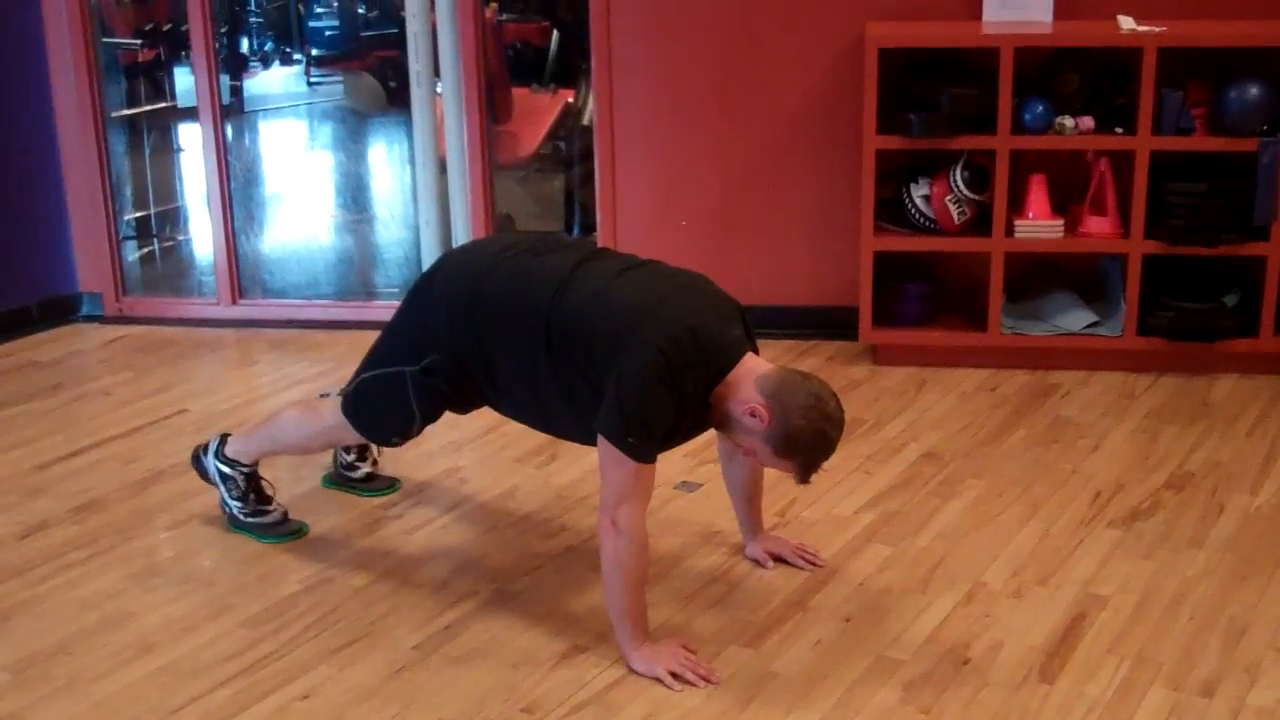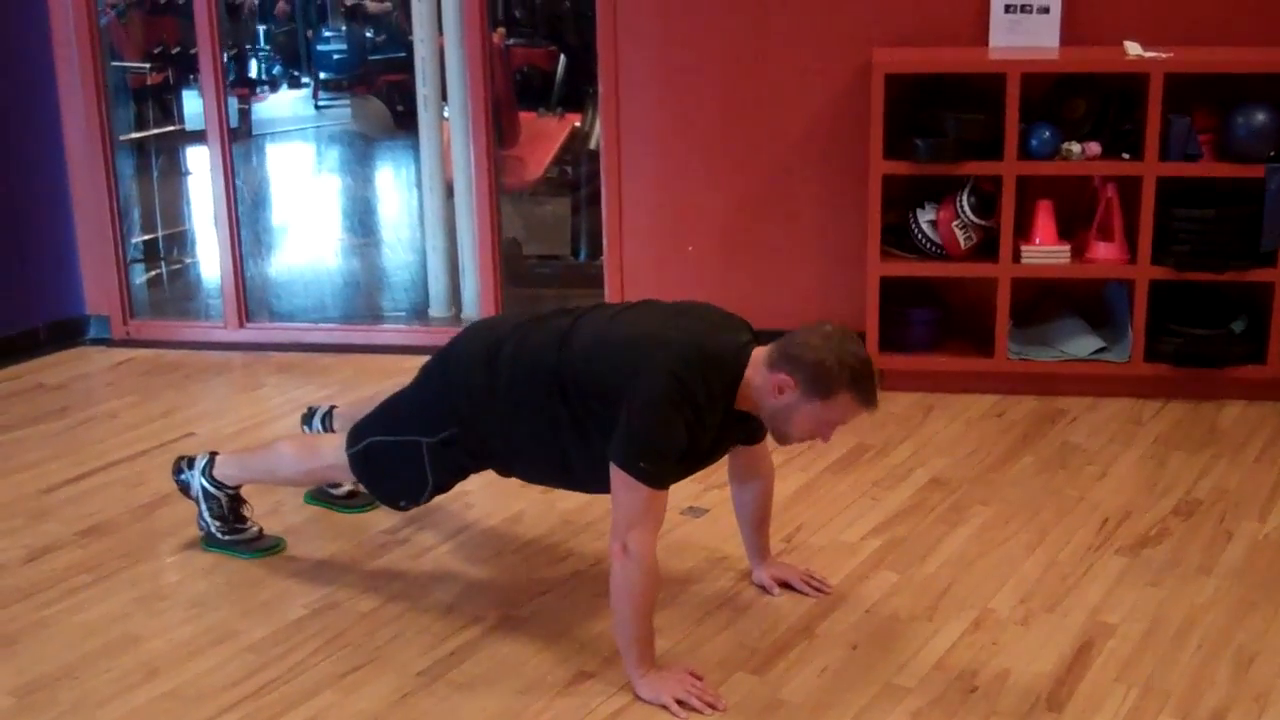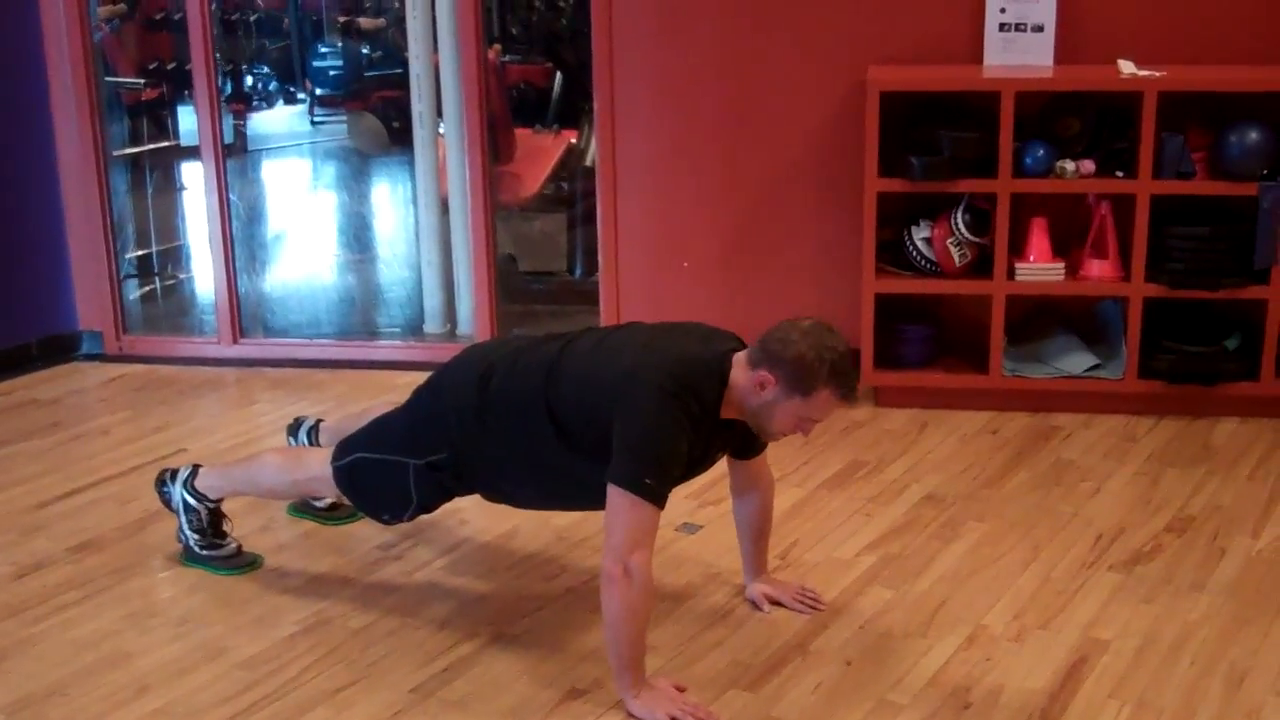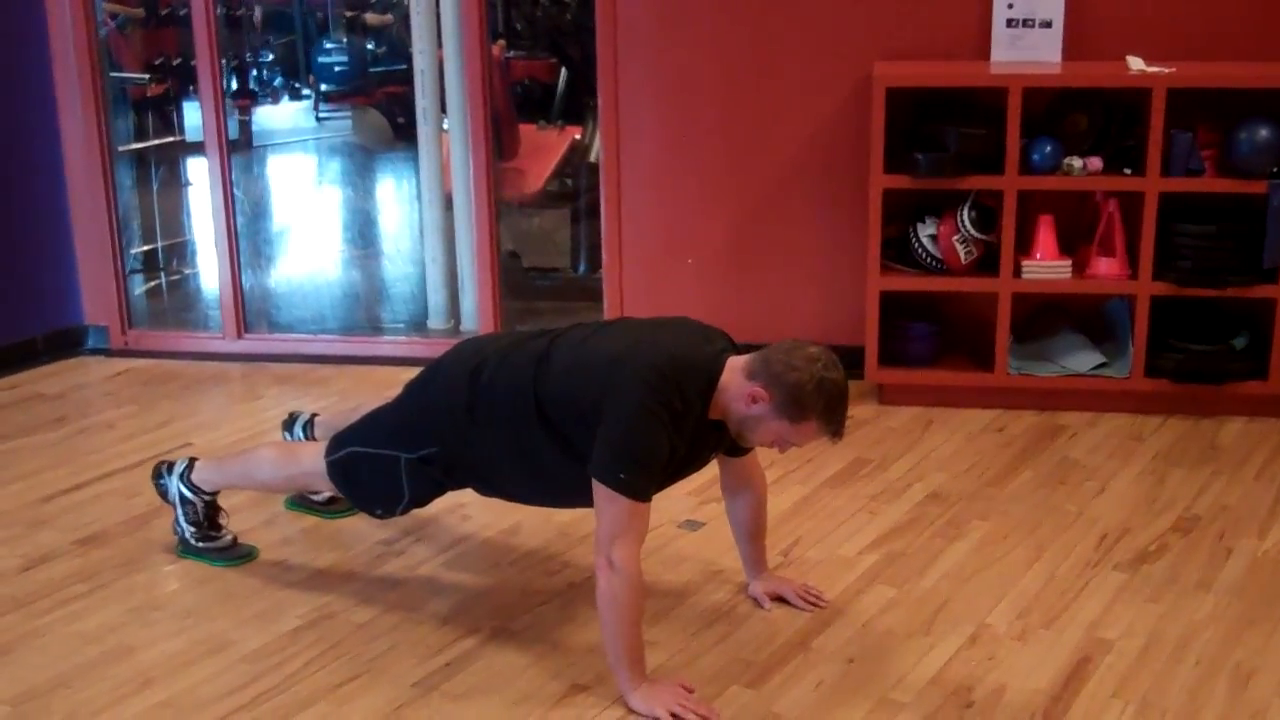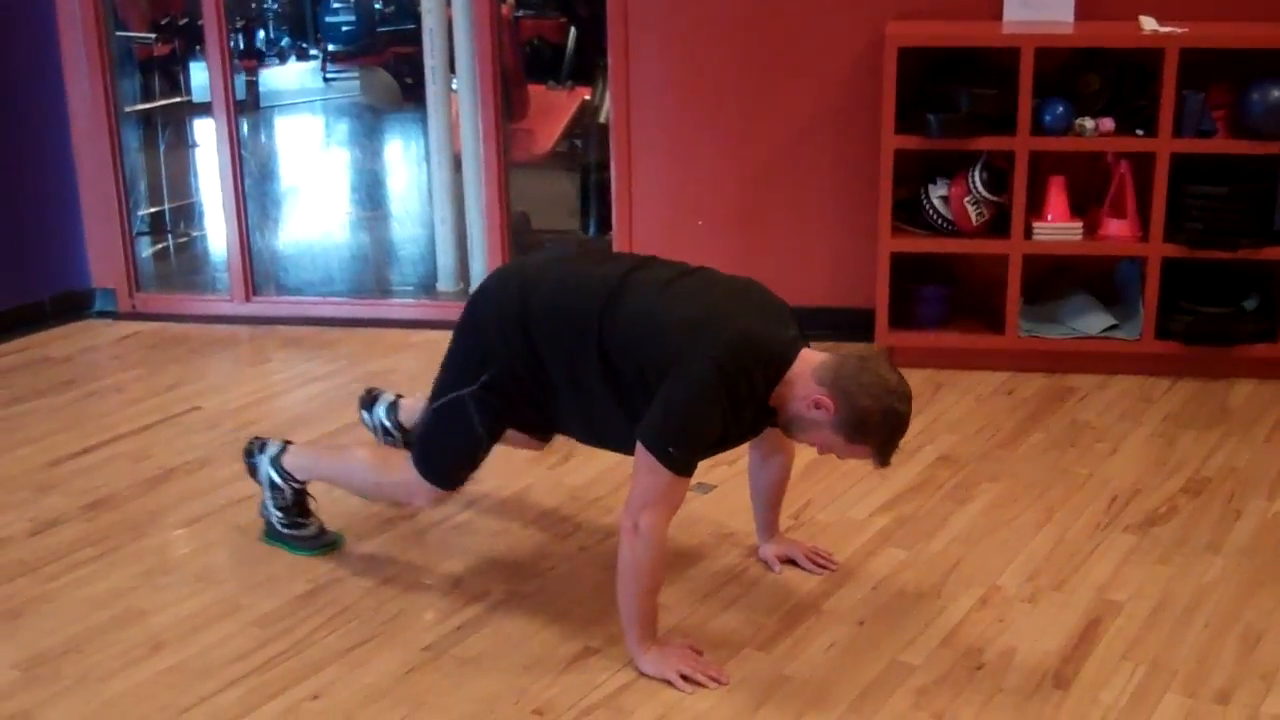
dt=0.7s
person 1, frame 1
left shoulder: (734, 346)
right shoulder: (657, 374)
left elbow: (736, 448)
right elbow: (620, 520)
left wrist: (754, 533)
right wrist: (637, 646)
left hip: (518, 276)
right hip: (465, 301)
right knee: (362, 415)
left ankle: (348, 456)
right ankle: (230, 457)
person 1, frame 2
left shoulder: (750, 361)
right shoulder: (671, 393)
left elbow: (750, 466)
right elbow: (631, 544)
left wrist: (760, 558)
left hip: (521, 365)
right hip: (482, 386)
left knee: (401, 420)
right knee: (353, 460)
left ankle: (326, 417)
right ankle: (211, 474)
person 1, frame 3
left shoulder: (741, 374)
right shoulder: (664, 406)
left elbow: (752, 480)
right elbow: (624, 564)
left wrist: (757, 575)
left hip: (509, 386)
right hip: (469, 421)
left knee: (395, 428)
right knee: (337, 473)
left ankle: (314, 431)
right ankle: (194, 488)
person 1, frame 4
left shoulder: (729, 372)
right shoulder: (648, 403)
left elbow: (743, 479)
right elbow: (615, 556)
left wrist: (758, 573)
left hip: (502, 384)
right hip: (460, 415)
right knee: (327, 468)
left ankle: (311, 424)
right ankle: (189, 480)
person 1, frame 5
left shoulder: (785, 350)
right shoulder: (714, 381)
left elbow: (771, 444)
right elbow: (642, 522)
left wrist: (768, 536)
right wrist: (643, 648)
left hip: (554, 307)
right hip: (514, 321)
left knee: (527, 434)
right knee: (425, 484)
left ankle: (393, 414)
right ankle: (282, 465)
